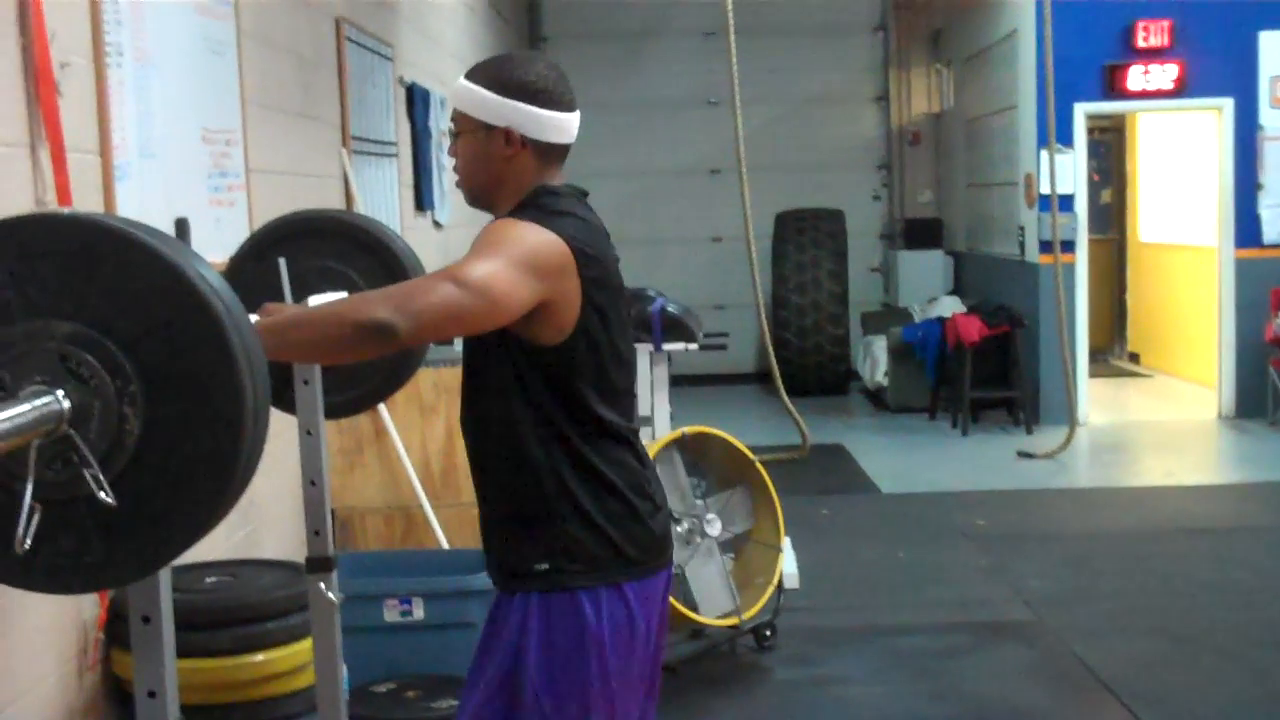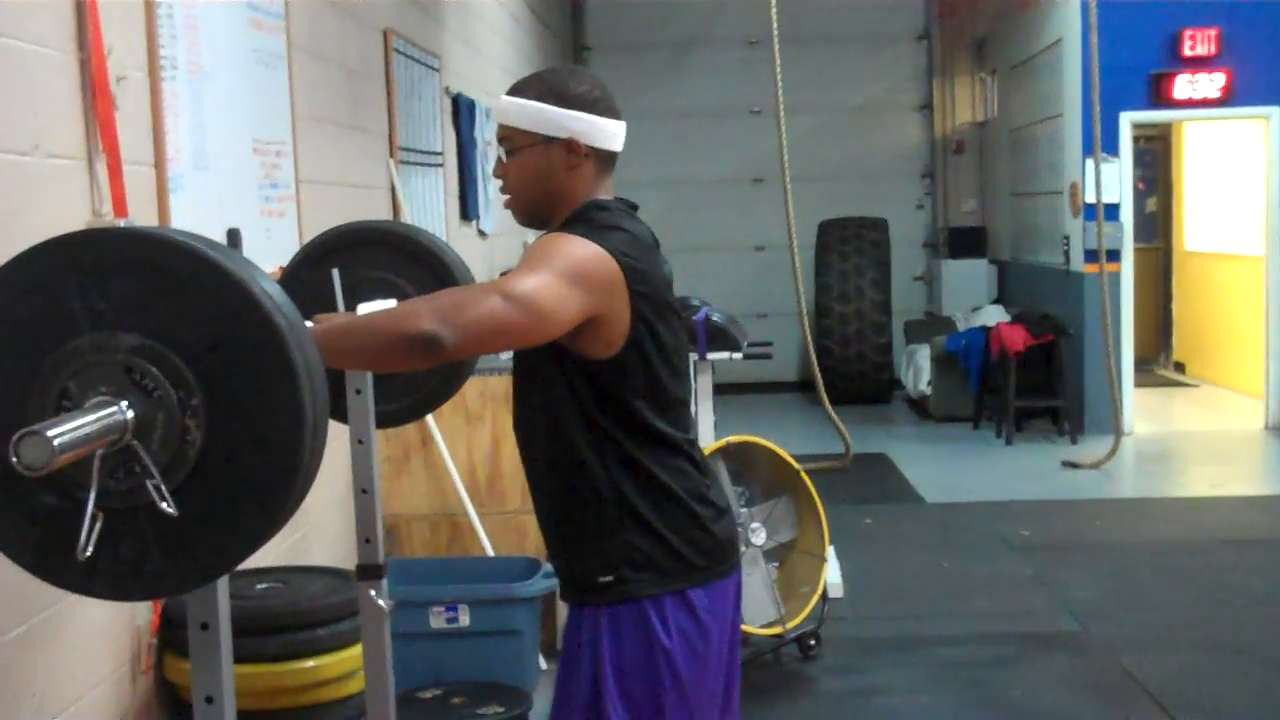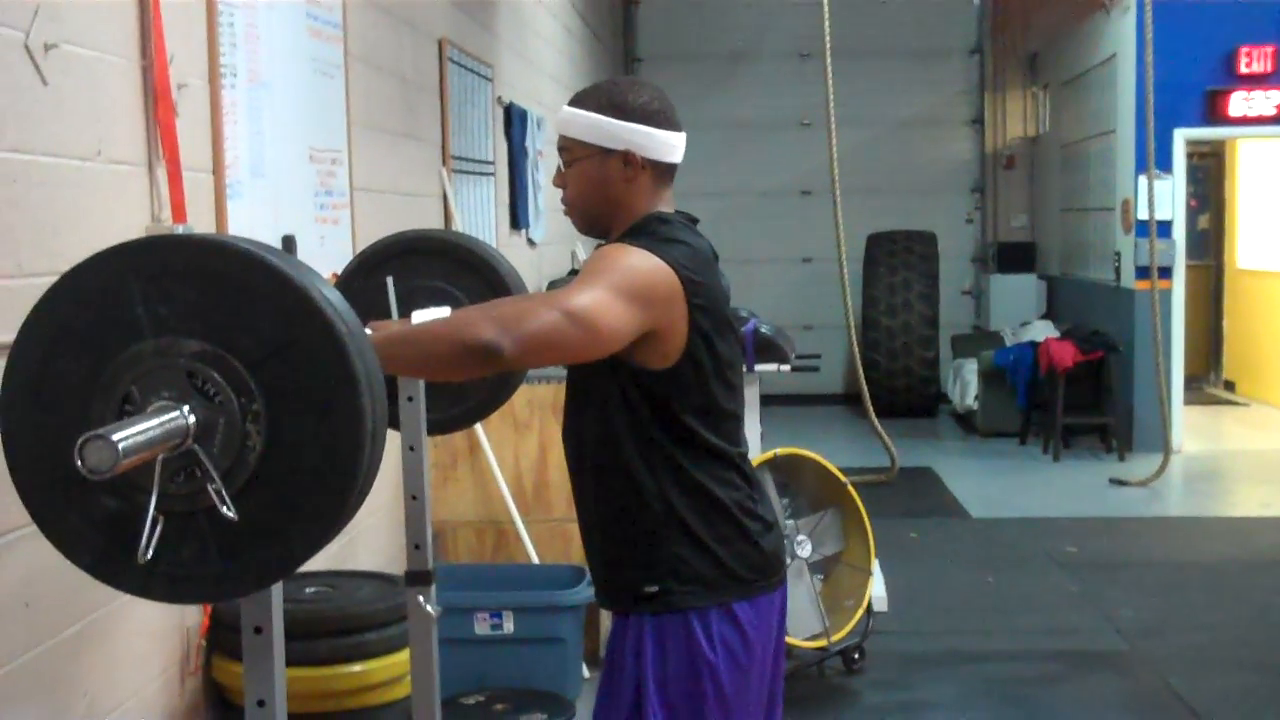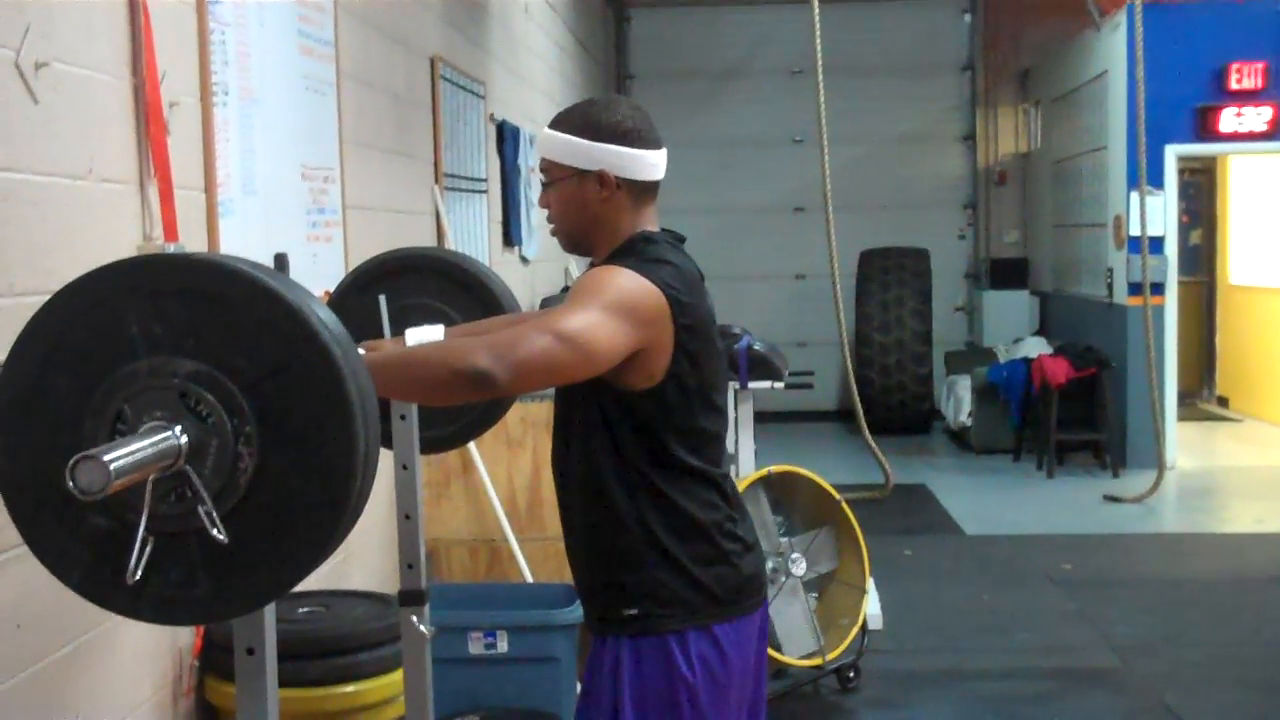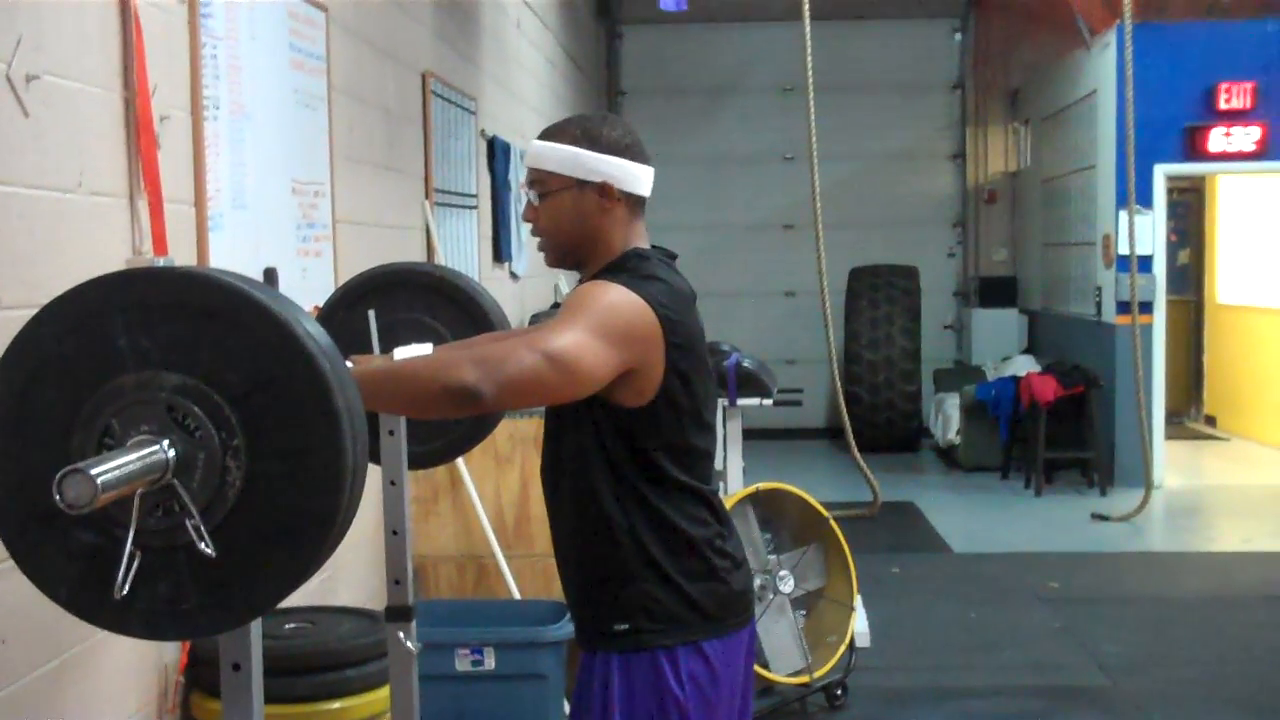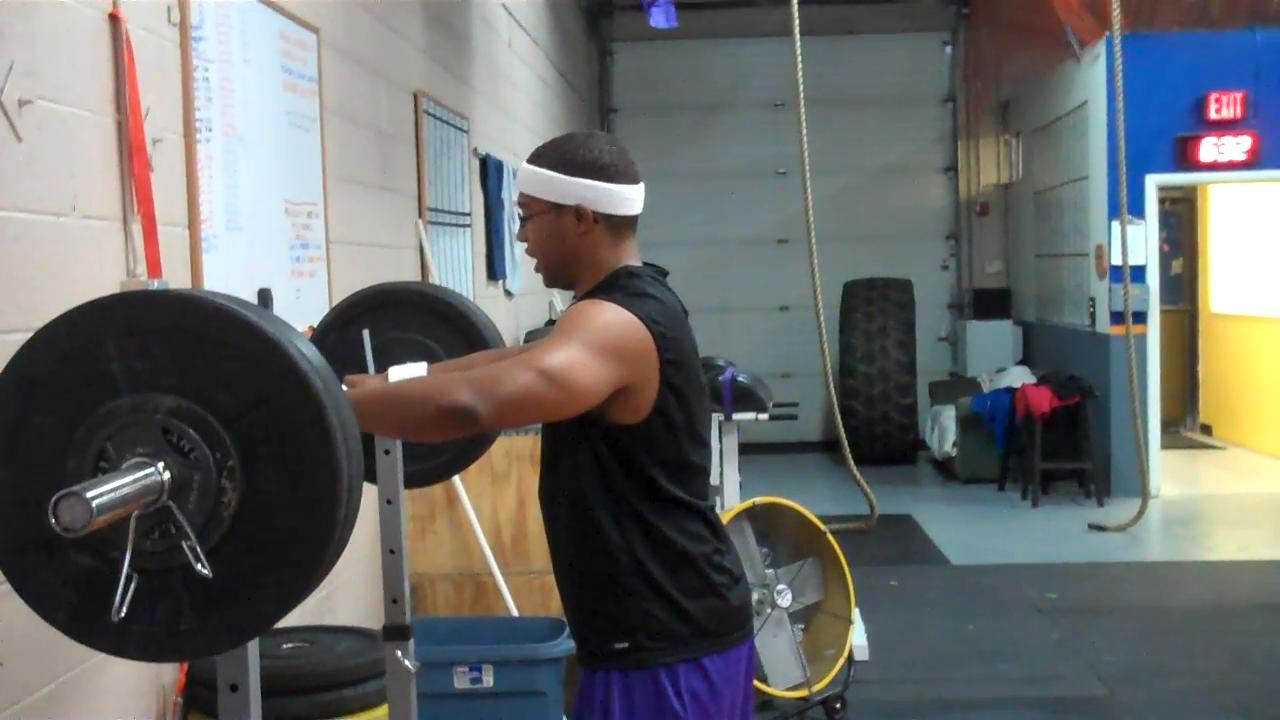
dt=0.7s
person 1, frame 1
left shoulder: (534, 245)
right shoulder: (562, 230)
left elbow: (389, 323)
right elbow: (427, 304)
right wrist: (296, 317)
left hip: (577, 568)
right hip: (610, 549)
person 1, frame 2
left shoulder: (584, 259)
right shoulder: (611, 242)
left elbow: (438, 331)
right elbow: (476, 308)
right wrist: (334, 327)
left hip: (648, 576)
right hip: (673, 556)
person 1, frame 3
left shoulder: (645, 271)
right shoulder: (670, 254)
left elbow: (496, 342)
right elbow: (542, 312)
right wrist: (401, 331)
left hip: (693, 590)
right hip: (722, 569)
person 1, frame 4
left shoulder: (631, 290)
right shoulder: (655, 272)
left elbow: (486, 368)
right elbow: (538, 327)
right wrist: (401, 351)
left hip: (672, 612)
right hip: (706, 588)
person 1, frame 5
left shoulder: (623, 306)
right shoulder: (644, 287)
left elbow: (474, 383)
right elbow: (524, 346)
right wrist: (385, 367)
left hip: (662, 627)
right hip: (692, 605)
person 1, frame 6
left shoulder: (615, 325)
right shoulder: (637, 304)
left elbow: (468, 403)
right elbow: (522, 362)
right wrist: (387, 385)
left hip: (662, 645)
right hip: (689, 622)
